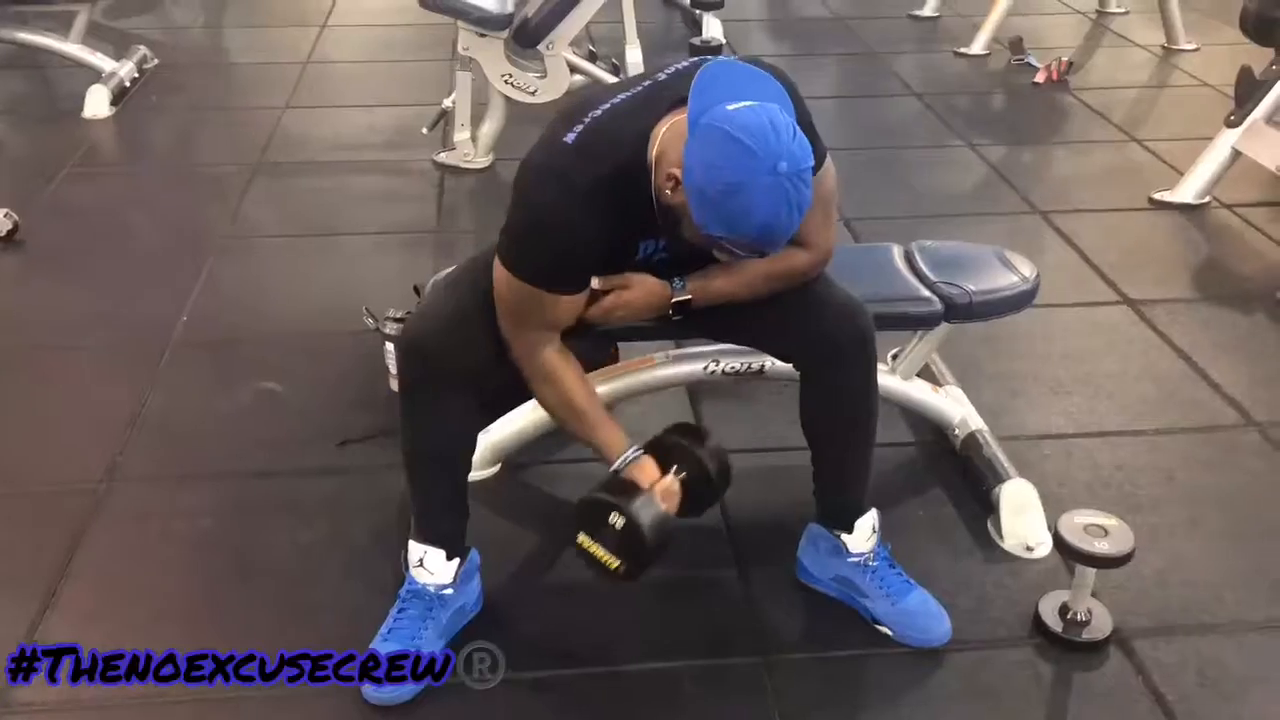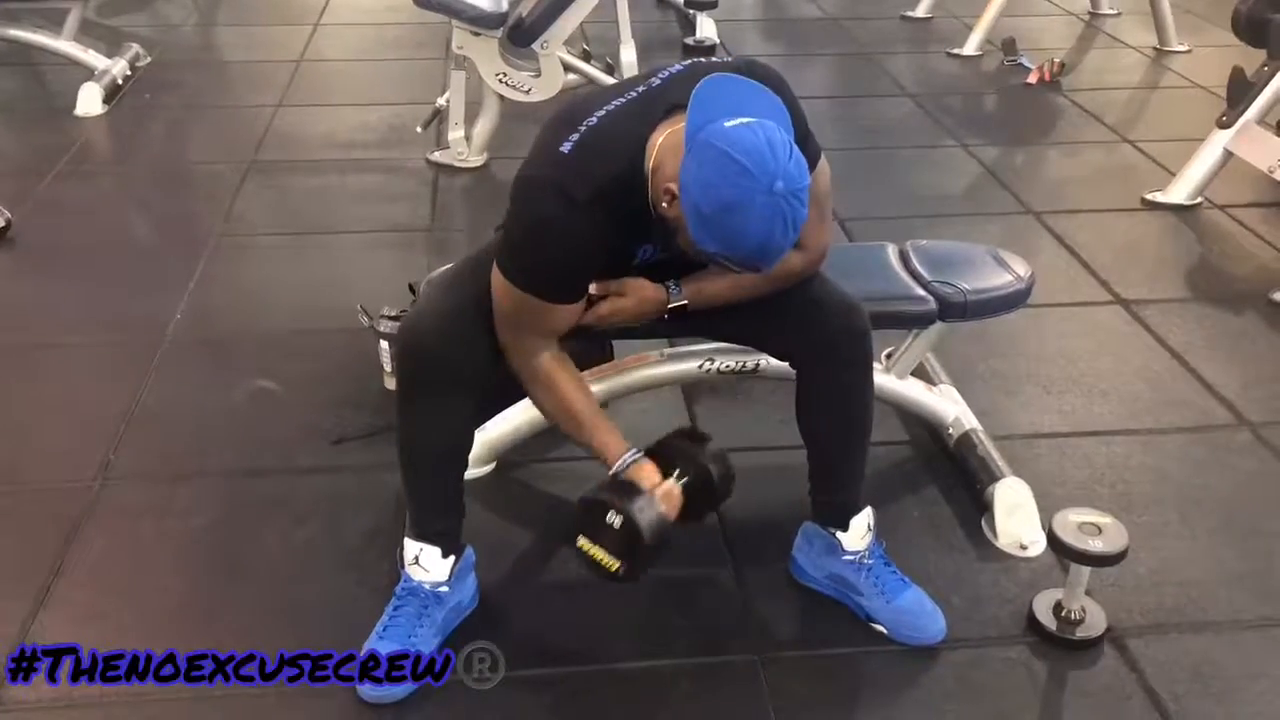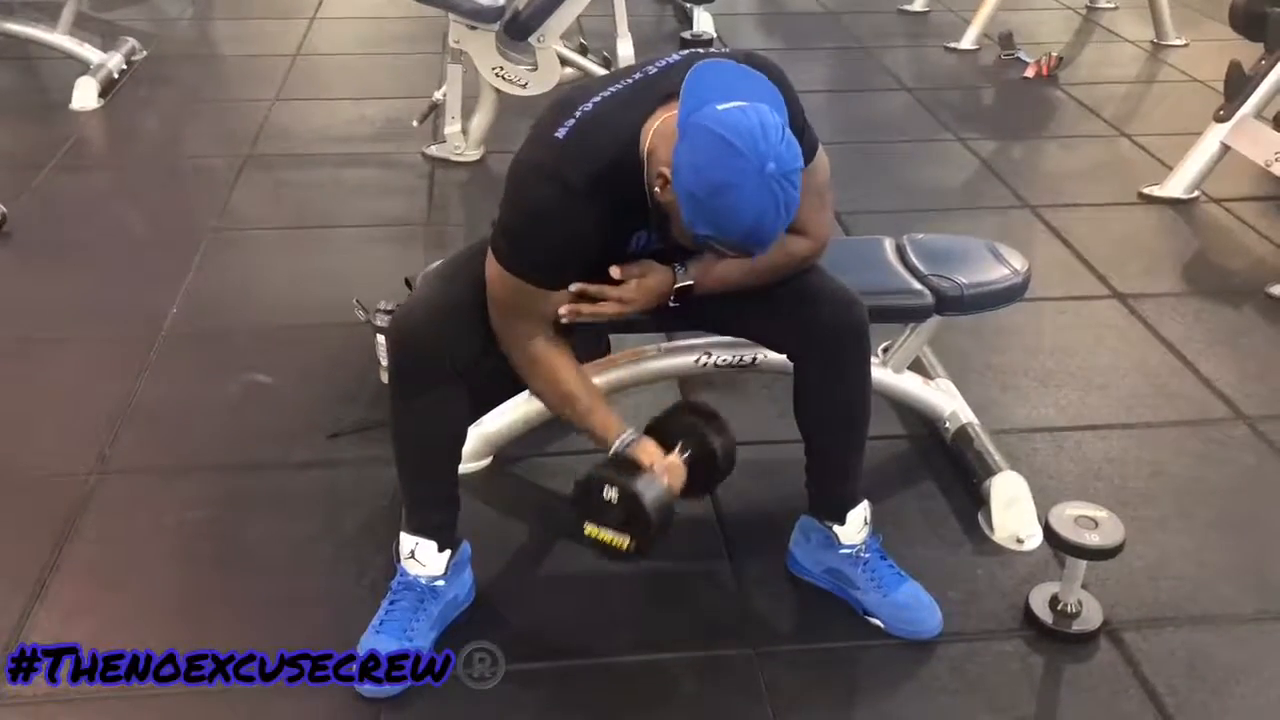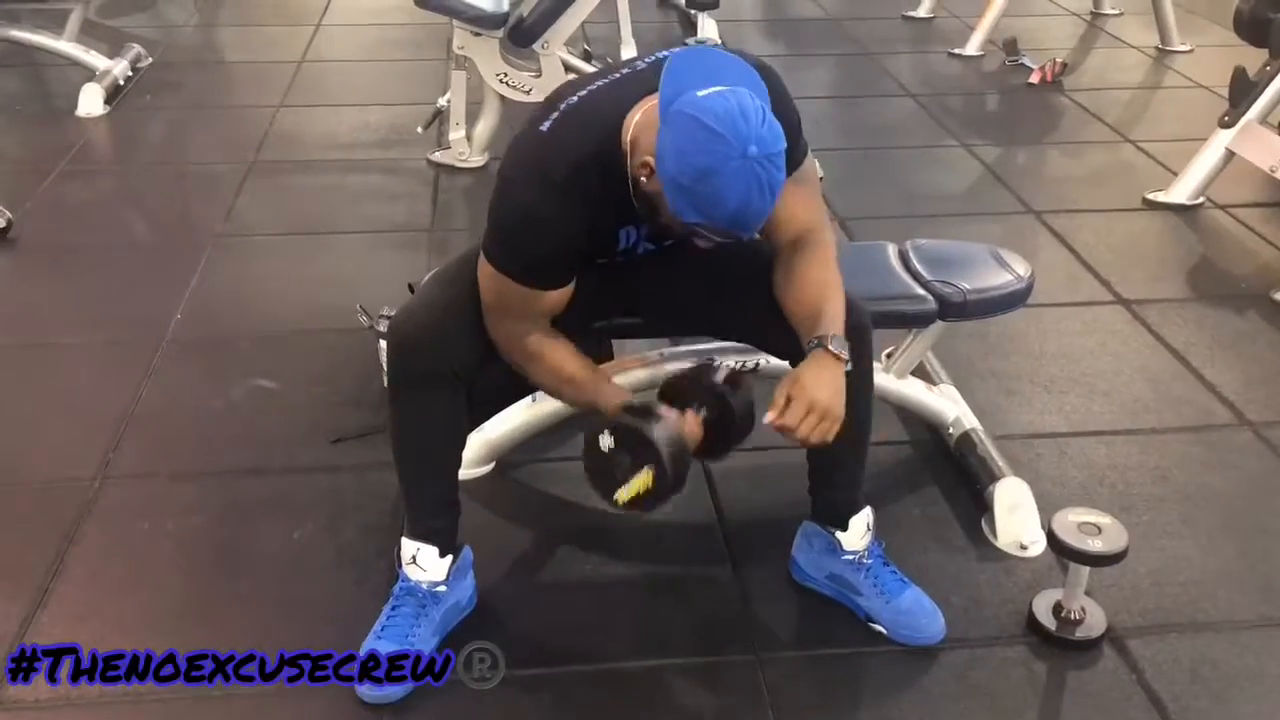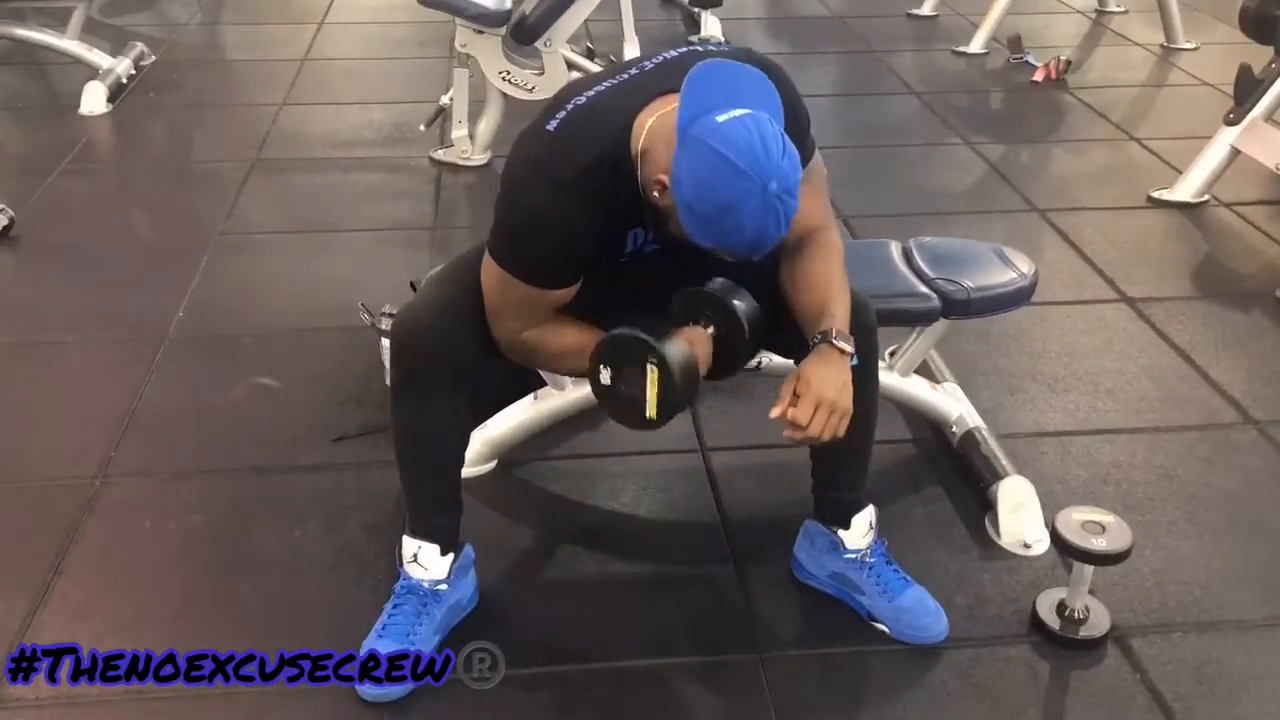
dt=1s
person 1, frame 1
left shoulder: (770, 115)
right shoulder: (565, 185)
left elbow: (811, 248)
right elbow: (535, 343)
left wrist: (675, 295)
right wrist: (629, 461)
left hip: (680, 277)
right hip: (570, 274)
left knee: (844, 331)
right knee: (432, 346)
left ankle: (843, 544)
right ankle: (440, 572)
person 1, frame 2
left shoulder: (764, 110)
right shoulder: (563, 192)
left elbow: (807, 248)
right elbow: (531, 349)
left wrist: (669, 298)
right wrist: (629, 465)
left hip: (677, 284)
right hip: (567, 267)
left knee: (839, 327)
right knee: (430, 343)
left ankle: (839, 542)
right ankle: (436, 569)
person 1, frame 3
left shoulder: (761, 107)
right shoulder: (558, 178)
left elbow: (809, 235)
right elbow: (526, 335)
left wrist: (680, 280)
right wrist: (628, 444)
left hip: (675, 270)
right hip: (562, 267)
left knee: (836, 320)
right knee: (423, 335)
left ankle: (837, 537)
right ankle: (431, 564)
person 1, frame 4
left shoulder: (756, 104)
right shoulder: (545, 175)
left elbow: (803, 235)
right elbow: (519, 333)
left wrist: (826, 351)
left hip: (677, 263)
right hip: (563, 275)
left knee: (842, 323)
right knee: (420, 342)
left ankle: (839, 543)
right ankle: (432, 572)
person 1, frame 5
left shoulder: (762, 101)
right shoulder: (554, 176)
left elbow: (811, 233)
right elbow: (519, 328)
left wrist: (832, 346)
left hip: (681, 257)
right hip: (564, 273)
left knee: (850, 322)
right knee: (424, 339)
left ankle: (842, 541)
right ankle: (435, 568)
